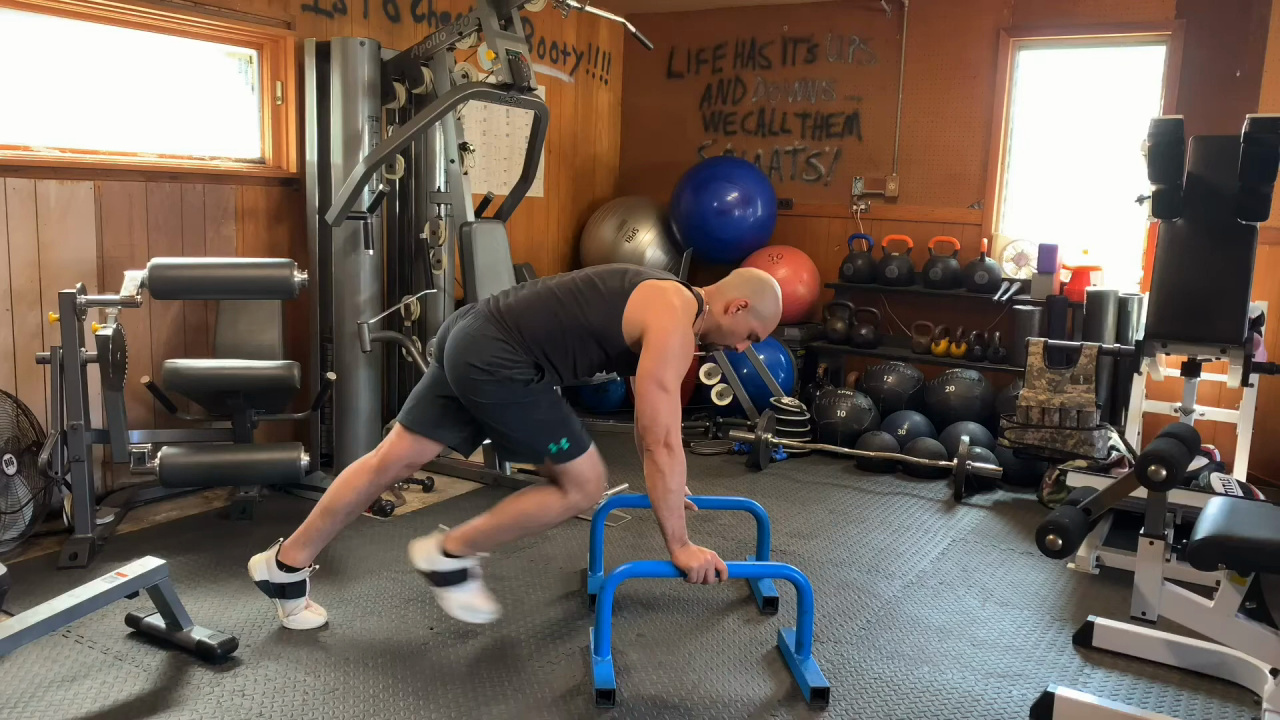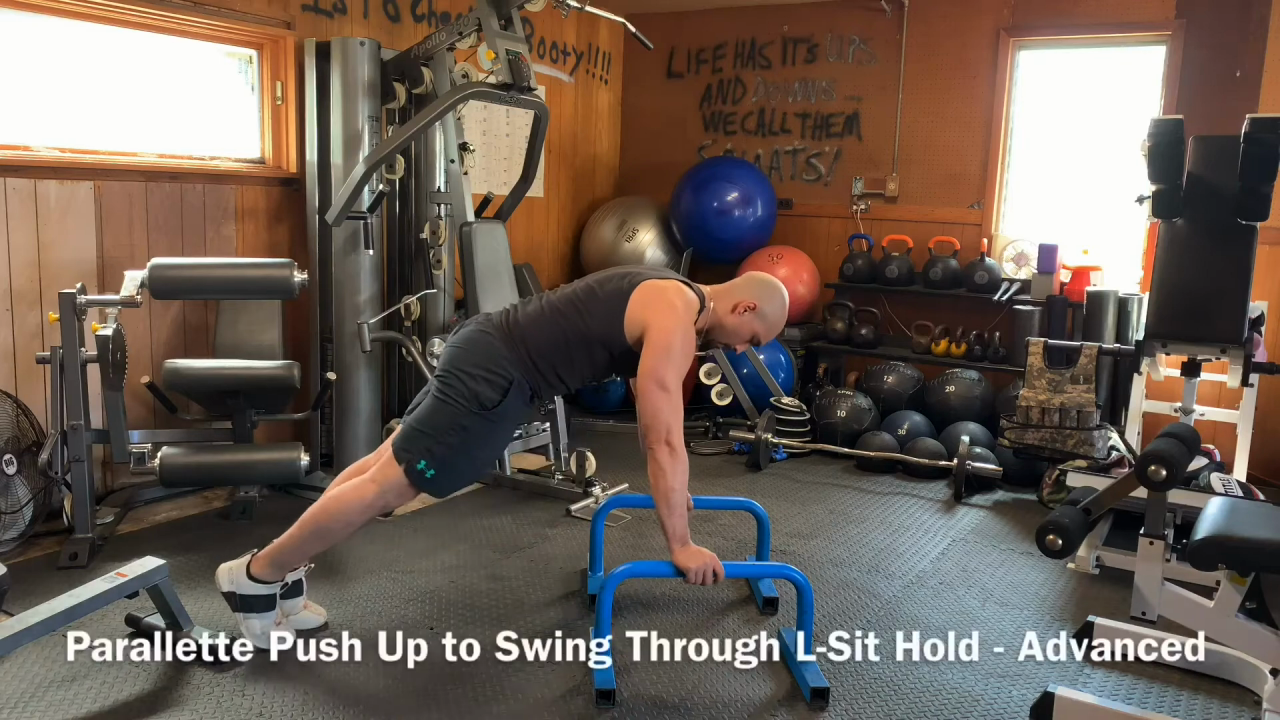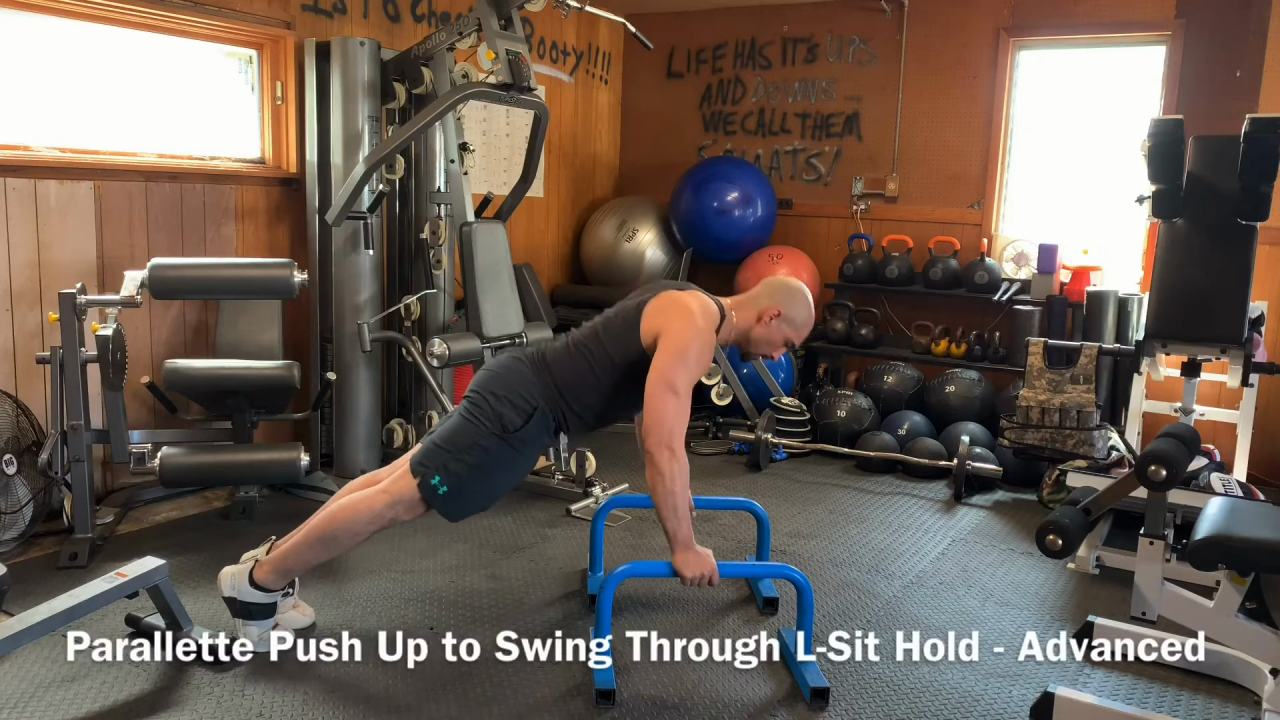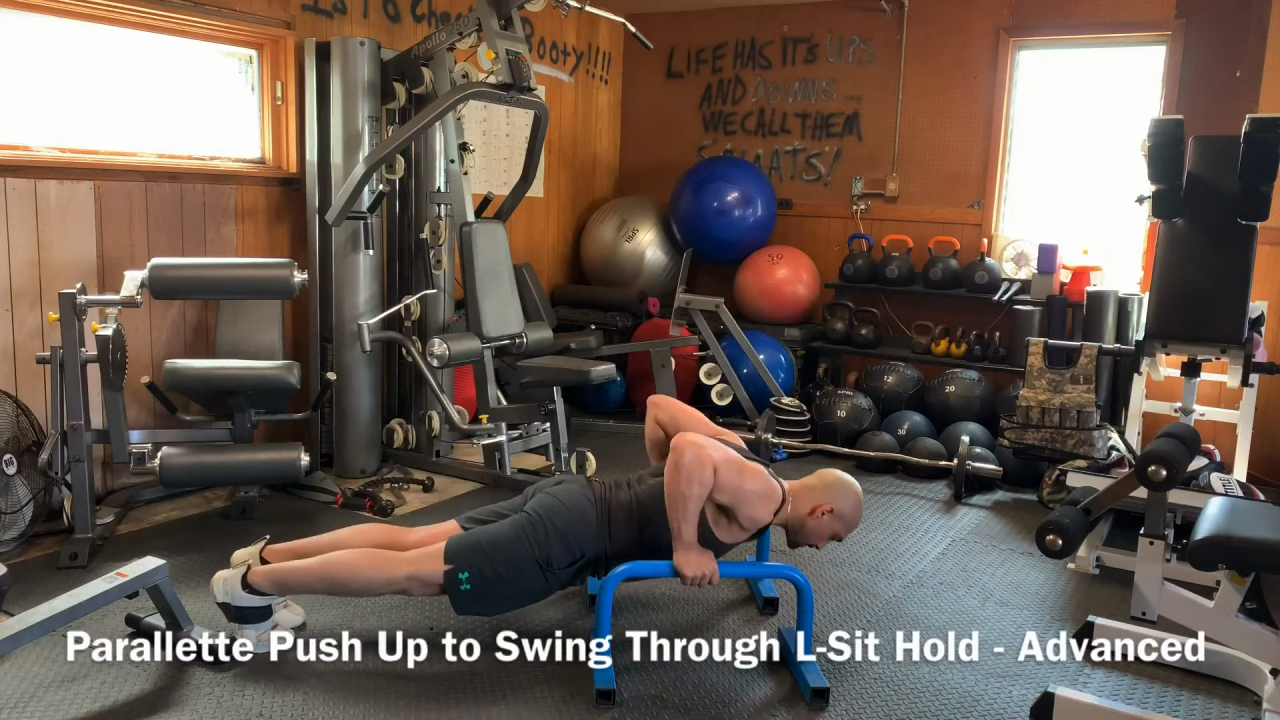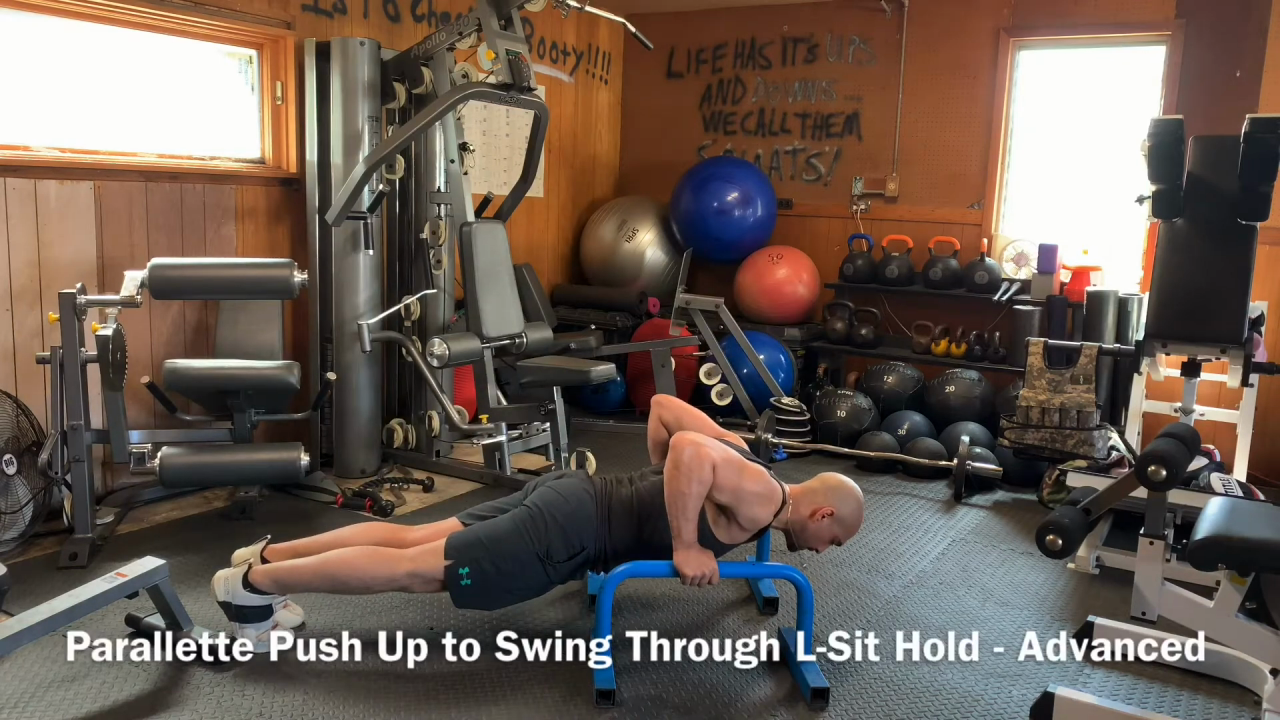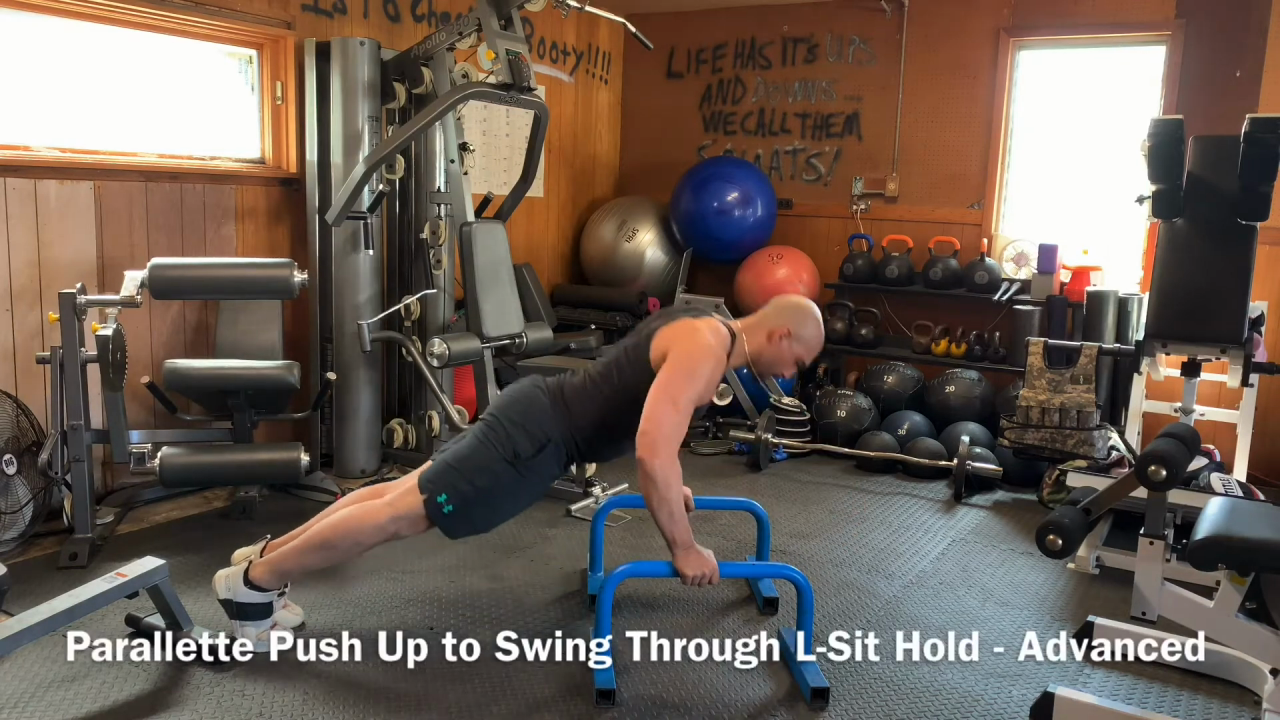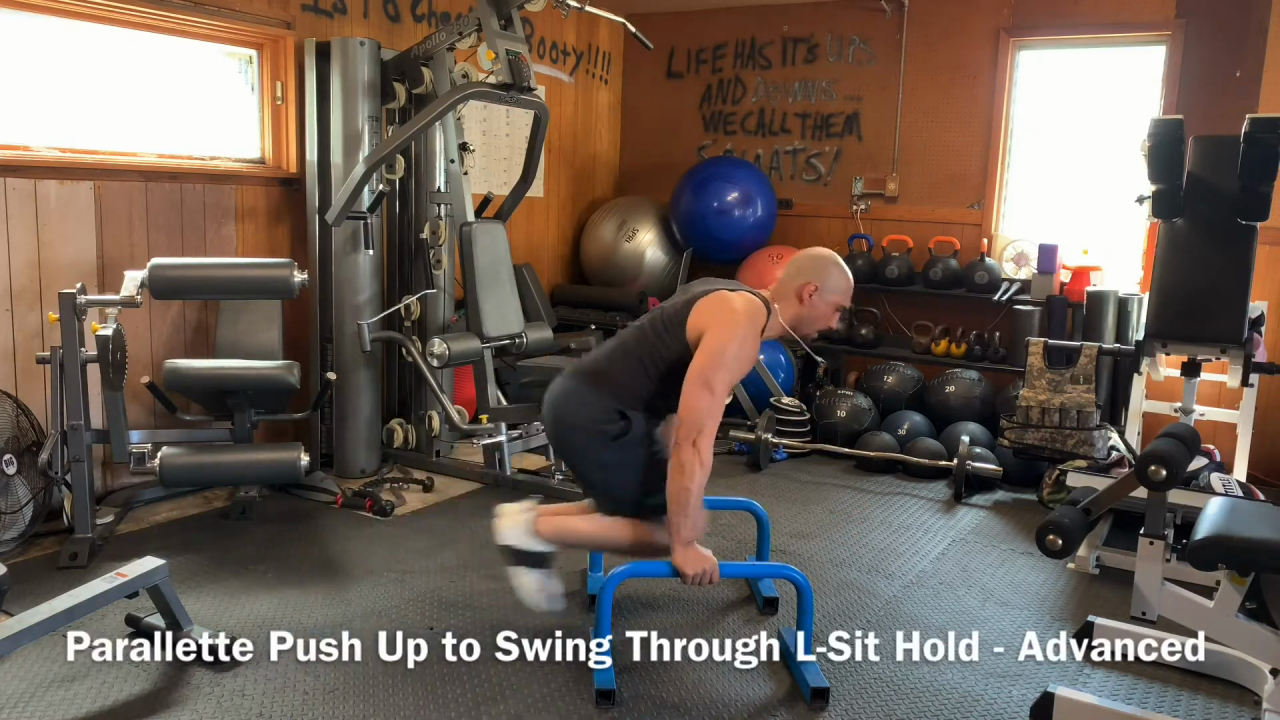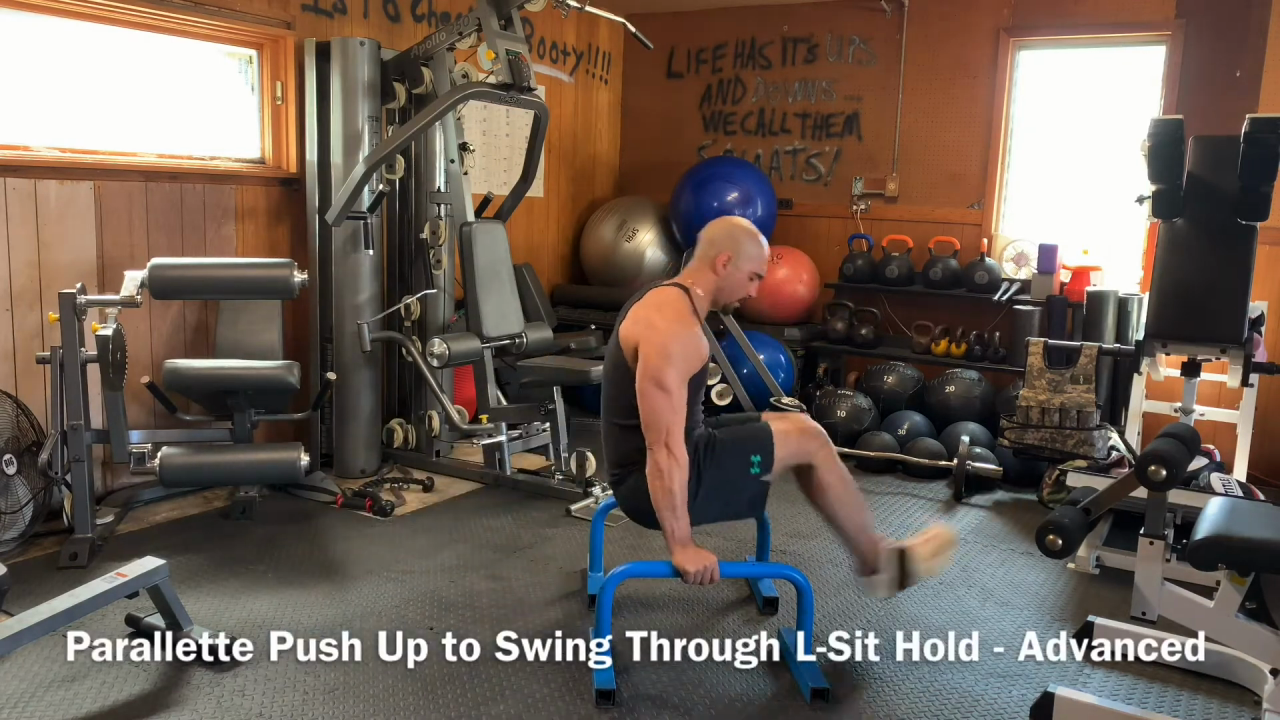
dt=0.7s
person 1, frame 1
left shoulder: (664, 295)
right shoulder: (674, 323)
left elbow: (650, 418)
right elbow: (662, 442)
left wrist: (662, 484)
right wrist: (680, 544)
left hip: (473, 332)
right hip: (496, 360)
left knee: (394, 458)
right knee: (585, 486)
left ankle: (284, 565)
right ankle: (451, 555)
person 1, frame 2
left shoulder: (670, 296)
right shoulder: (674, 321)
left elbow: (651, 413)
right elbow: (664, 441)
left wrist: (668, 489)
right wrist: (681, 545)
left hip: (485, 346)
right hip: (494, 377)
left knee: (386, 462)
right knee: (387, 484)
left ankle: (283, 570)
right ankle: (255, 576)
person 1, frame 3
left shoulder: (692, 307)
right shoulder: (694, 328)
left elbow: (653, 415)
right elbow: (663, 445)
left wrist: (668, 485)
right wrist: (683, 548)
left hip: (521, 384)
right hip: (522, 405)
left knee: (399, 477)
right knee: (398, 499)
left ankle: (272, 563)
right ankle: (256, 583)
person 1, frame 4
left shoulder: (739, 452)
right shoulder: (760, 498)
left elbow: (658, 406)
right elbow: (689, 451)
right wrist: (685, 546)
left hip: (570, 499)
right hip: (569, 538)
left knee: (414, 539)
right knee: (413, 573)
left ankle: (267, 555)
right ankle: (253, 584)
person 1, frame 5
left shoulder: (740, 453)
right shoulder: (761, 499)
left elbow: (663, 407)
right elbow: (688, 452)
right wrist: (684, 545)
left hip: (570, 494)
right hip: (569, 531)
left knee: (416, 538)
right knee: (414, 570)
left ankle: (267, 555)
right ankle: (251, 584)
person 1, frame 6
left shoulder: (704, 329)
right shoulder: (706, 351)
right elbow: (651, 451)
left wrist: (668, 484)
right wrist: (684, 547)
left hip: (538, 409)
right hip: (535, 435)
left knee: (405, 493)
right knee: (402, 514)
left ankle: (263, 560)
right ankle: (253, 582)
person 1, frame 7
left shoulder: (730, 303)
right shoulder: (739, 332)
right elbow: (695, 436)
left wrist: (680, 482)
right wrist: (684, 545)
left hip: (585, 404)
right hip: (588, 417)
left knee: (683, 509)
right knee: (679, 531)
left ankle: (537, 522)
right ankle: (535, 530)
person 1, frame 8
left shoulder: (665, 303)
right shoulder: (673, 323)
right elbow: (664, 446)
right wrist: (682, 545)
left hip: (662, 465)
right hip: (653, 482)
left knee: (792, 441)
right knee: (804, 437)
left ankle: (878, 556)
right ankle: (881, 565)
